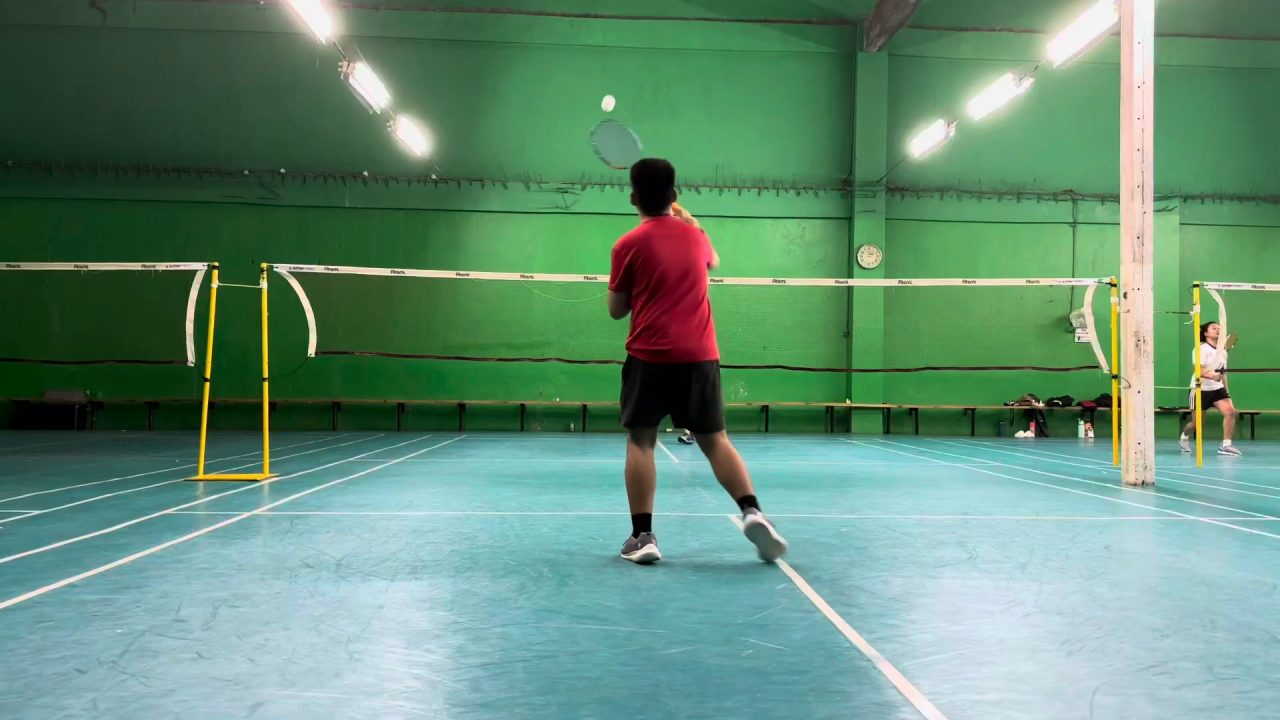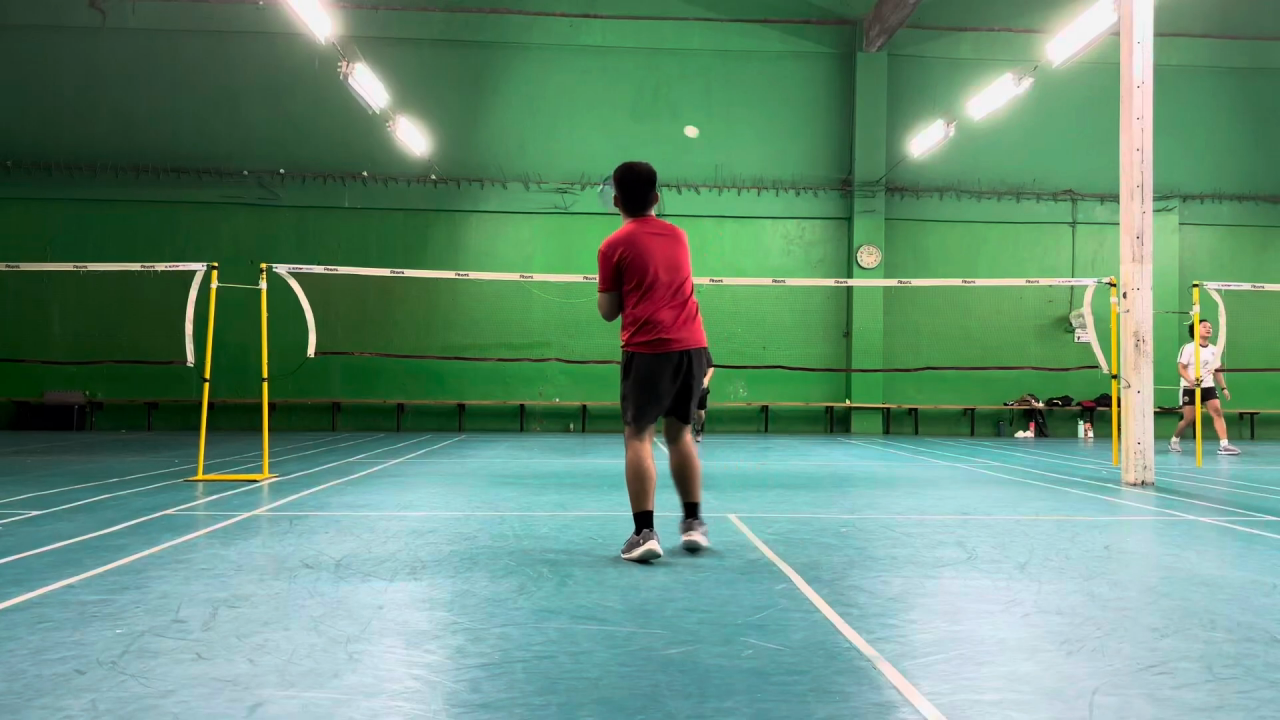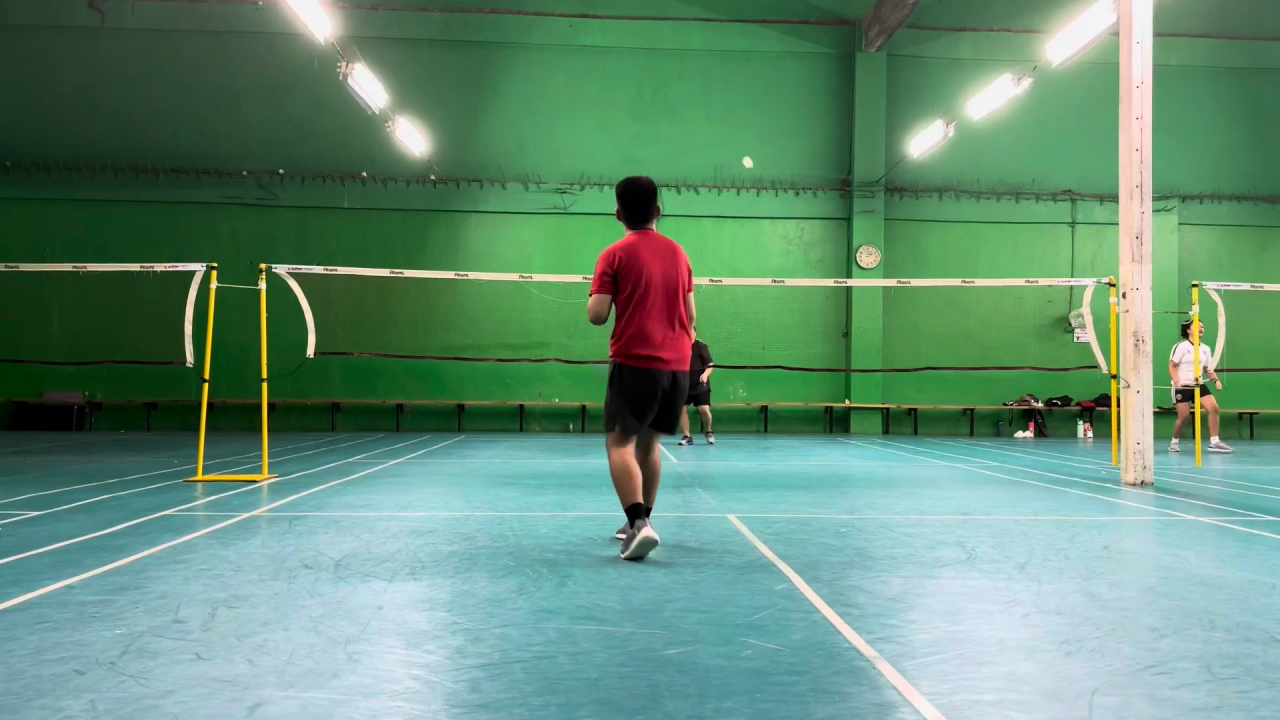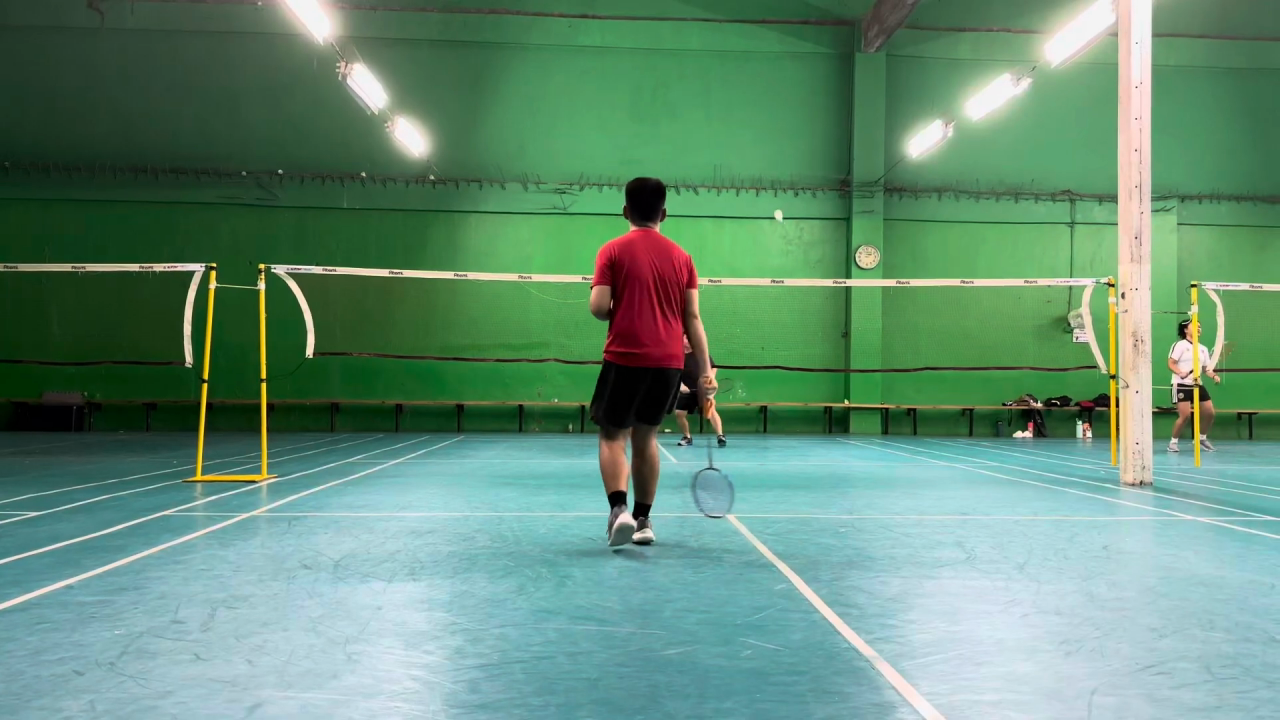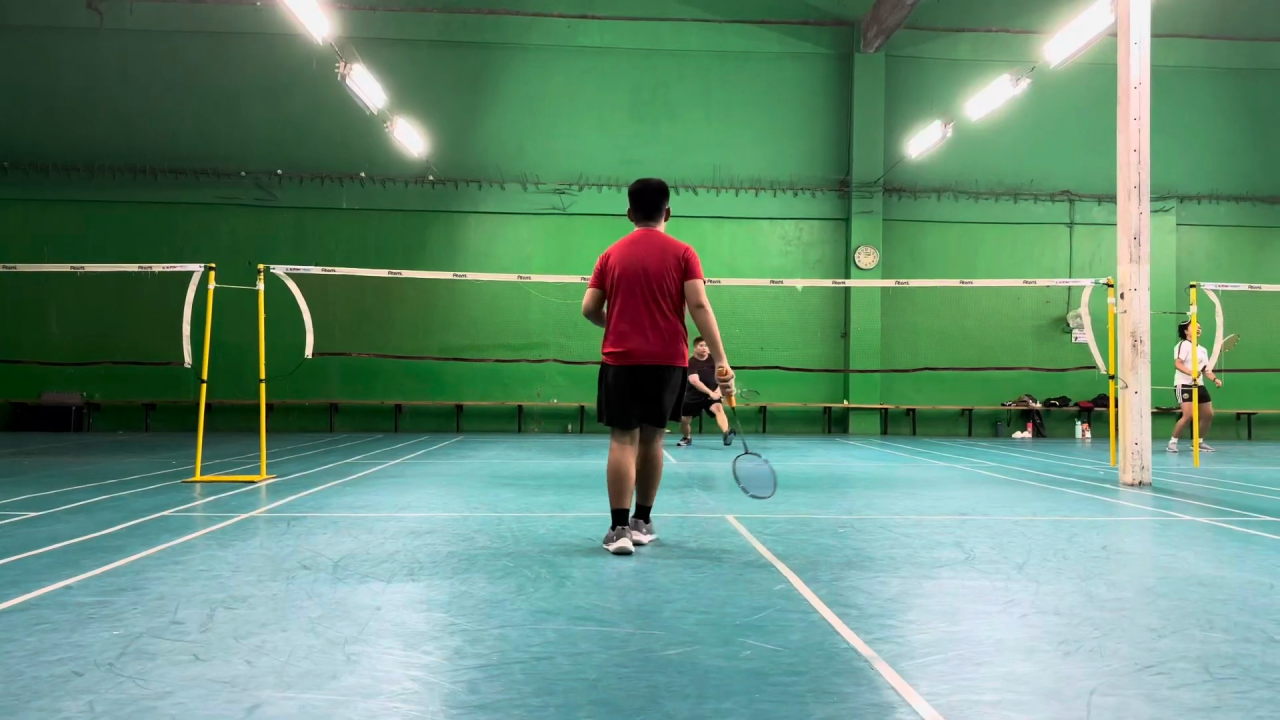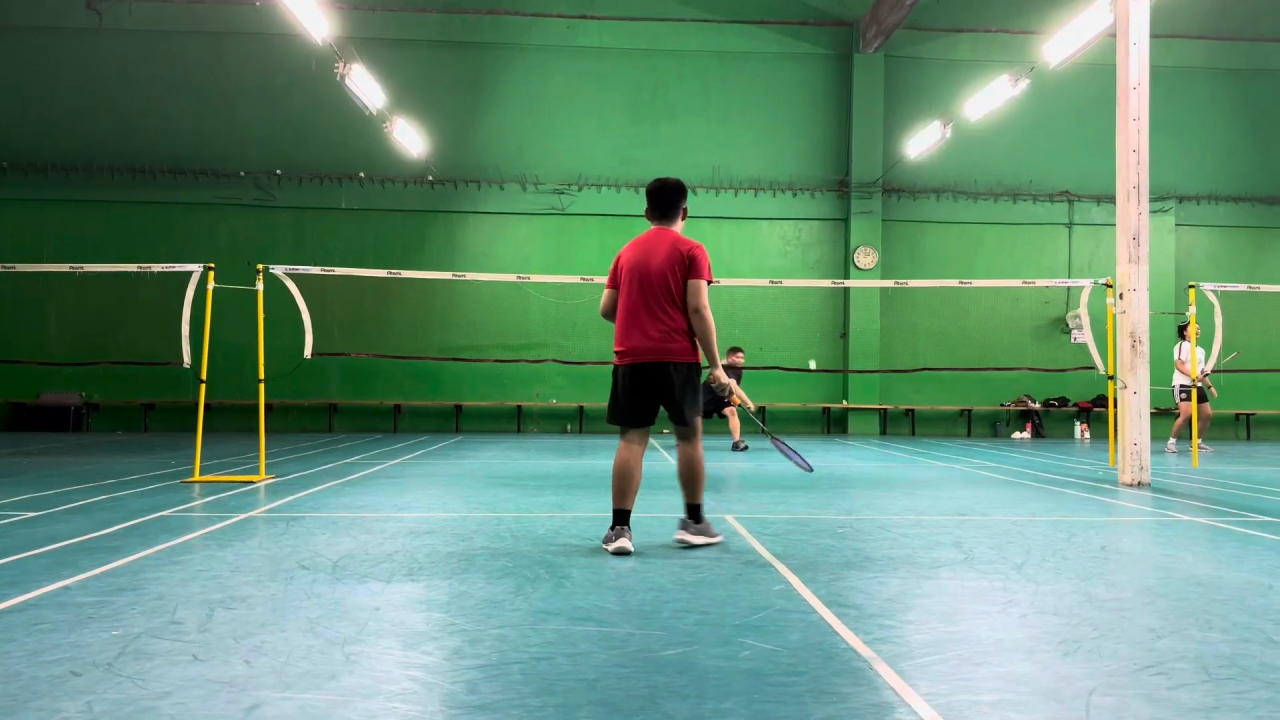
dt=0.2s
person 1, frame 1
left shoulder: (627, 245)
right shoulder: (695, 236)
left elbow: (616, 310)
left hip: (649, 356)
right hip: (700, 356)
left knee: (641, 442)
right knee: (716, 441)
left ankle: (642, 536)
right ankle: (753, 513)
person 1, frame 2
left shoulder: (614, 246)
right shoulder: (678, 235)
left elbow: (608, 312)
left hip: (648, 349)
right hip: (691, 347)
left knee: (639, 437)
right knee: (680, 435)
left ankle: (644, 532)
right ankle: (692, 523)
person 1, frame 3
left shoulder: (615, 255)
right shoulder: (678, 253)
left elbow: (596, 315)
left hip: (635, 363)
right hip: (676, 364)
left knee: (620, 443)
right knee: (646, 443)
left ankle: (639, 523)
right ankle: (640, 521)
person 1, frame 4
left shoulder: (613, 251)
right shoulder: (680, 256)
left elbow: (599, 307)
right elbow: (693, 317)
right wrist: (704, 371)
left hip: (626, 360)
right hip: (669, 362)
left knee: (611, 437)
right knee: (645, 437)
left ankle: (620, 510)
right ankle: (642, 520)
person 1, frame 5
left shoulder: (612, 254)
right shoulder: (683, 253)
left elbow: (589, 309)
right elbow: (700, 306)
right wrist: (720, 360)
left hip: (621, 360)
right hip: (668, 360)
left knee: (622, 441)
right knee: (652, 440)
left ankle: (620, 528)
right ankle: (642, 521)
person 1, frame 6
left shoulder: (627, 252)
right shoulder: (691, 250)
left elbow: (606, 309)
right elbow: (698, 309)
right wrist: (716, 365)
left hip: (632, 359)
right hip: (677, 358)
left knee: (632, 442)
right knee: (689, 437)
left ankle: (620, 529)
right ankle: (694, 522)
